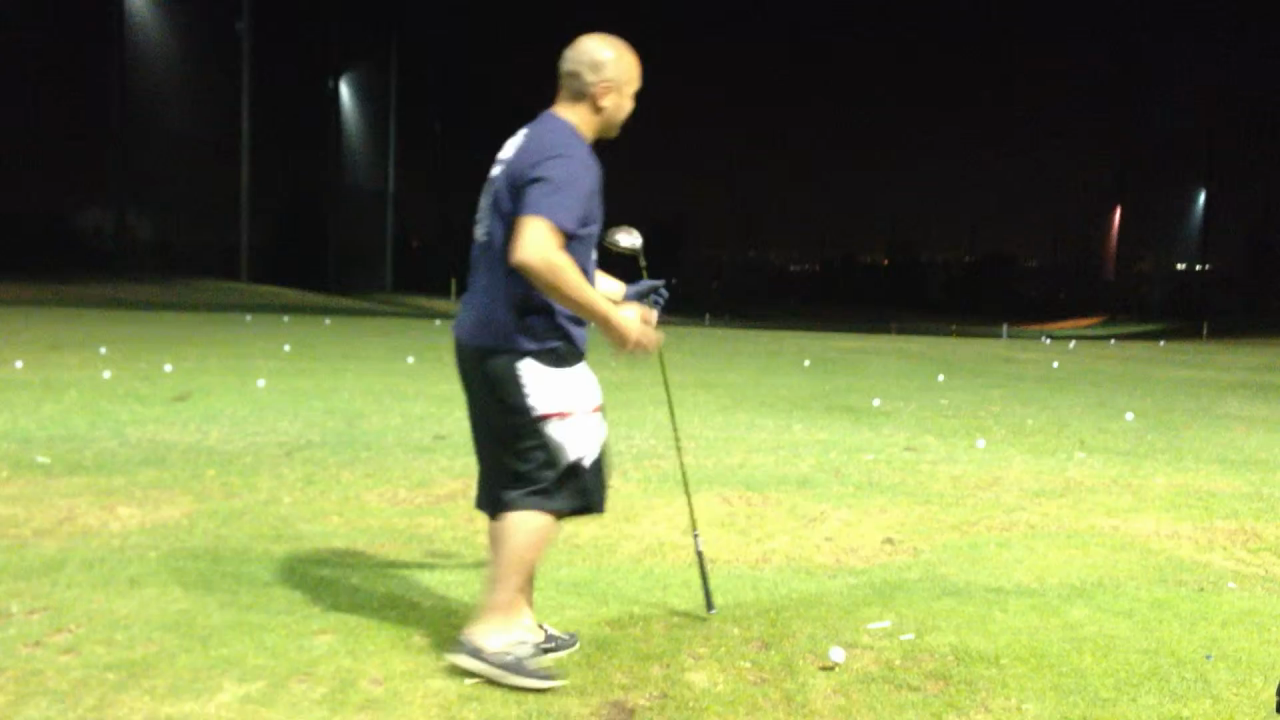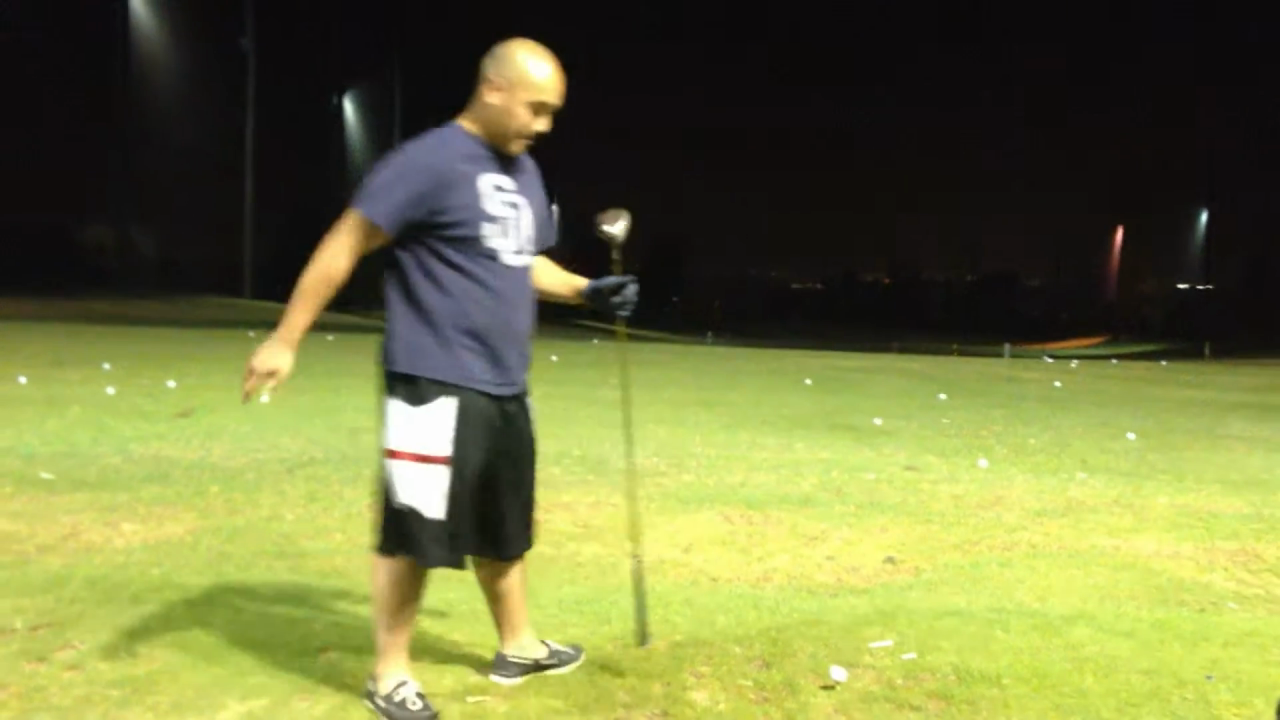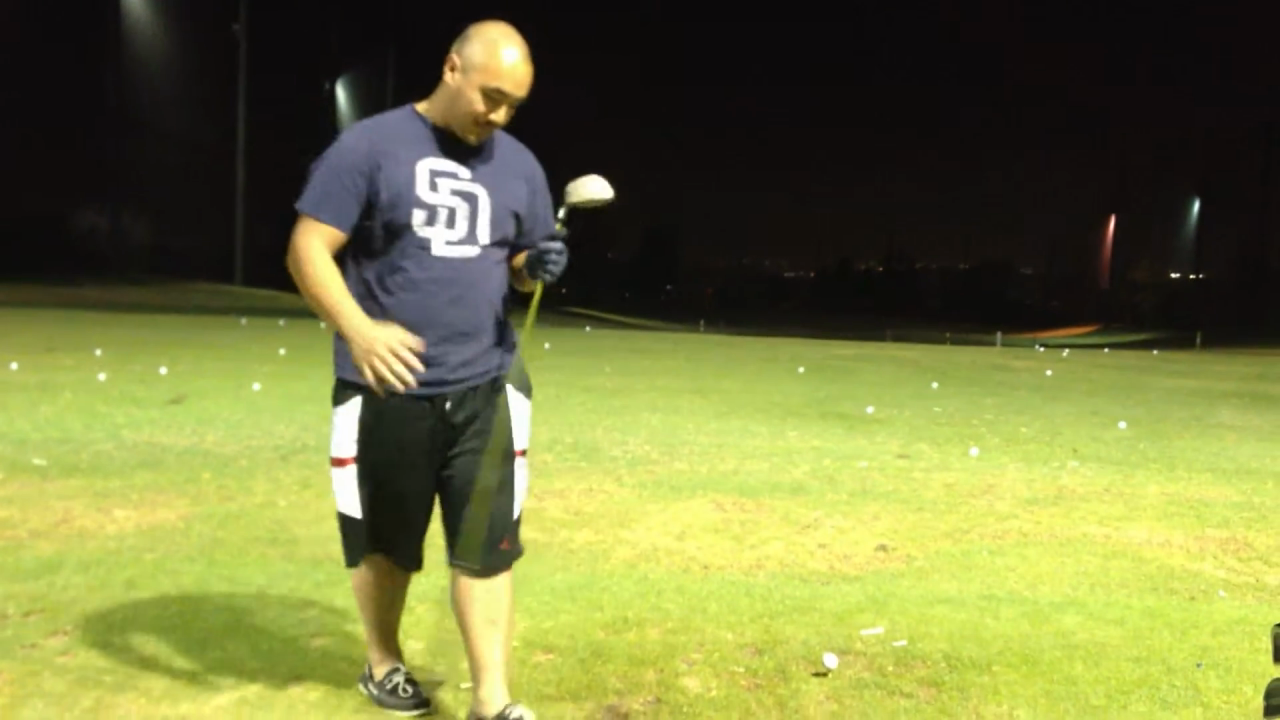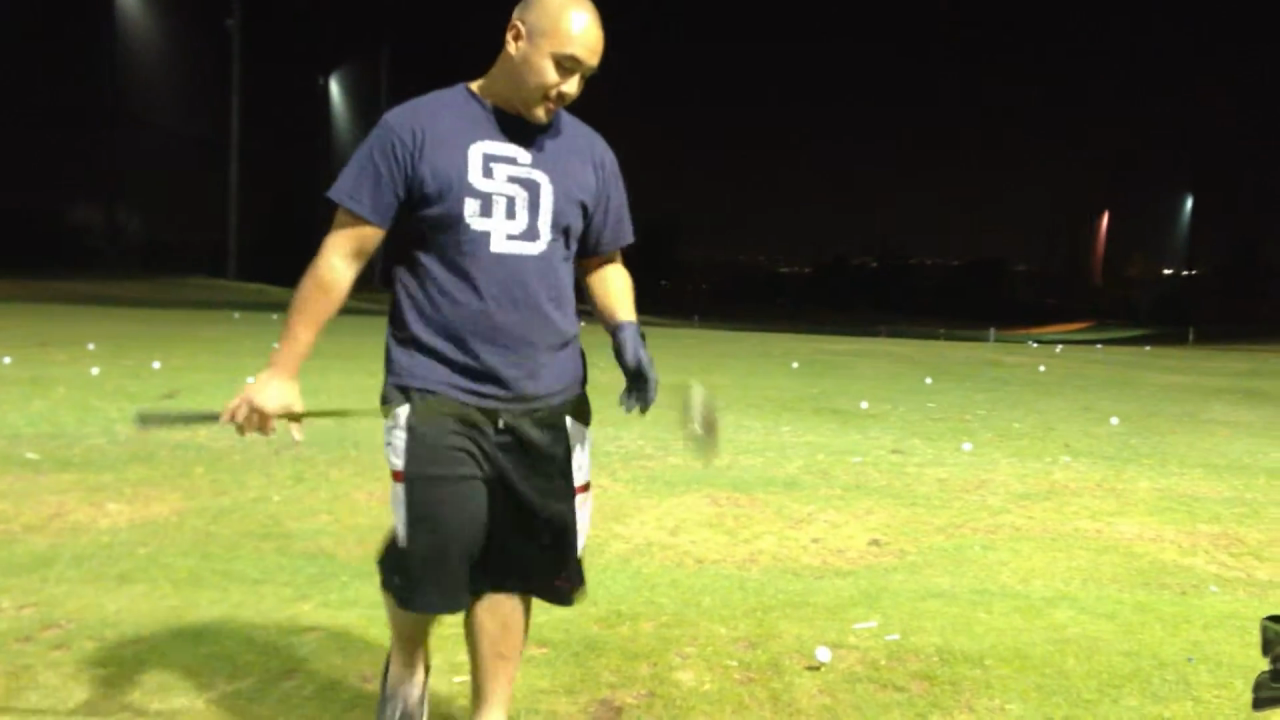
dt=0.5s
person 1, frame 1
left shoulder: (533, 142)
right shoulder: (568, 157)
right elbow: (531, 254)
left wrist: (622, 290)
right wrist: (612, 317)
left hip: (487, 343)
right hip: (529, 348)
left knee: (526, 484)
right knee: (550, 483)
left ankle: (515, 622)
right ankle: (490, 630)
person 1, frame 2
left shoulder: (523, 171)
right shoulder: (431, 163)
right elbow: (343, 245)
left wrist: (587, 290)
right wrist: (287, 338)
left hip: (502, 385)
right hip: (437, 383)
left knee: (502, 524)
right knee: (418, 528)
left ankle: (519, 645)
person 1, frame 3
left shoulder: (519, 167)
right shoulder: (368, 147)
left elbow: (525, 265)
right elbow: (309, 250)
left wrist: (538, 266)
right wrist: (362, 330)
left hip: (485, 383)
right hip: (386, 388)
left knee: (486, 543)
right knee: (382, 538)
right ankle: (383, 663)
person 1, frame 4
left shoulder: (589, 154)
right shoulder: (416, 130)
left elbow: (603, 263)
right elbow: (343, 254)
left wrist: (625, 331)
right wrist: (283, 369)
left hip: (547, 404)
right hip: (438, 395)
left knee: (510, 577)
right knee: (431, 566)
